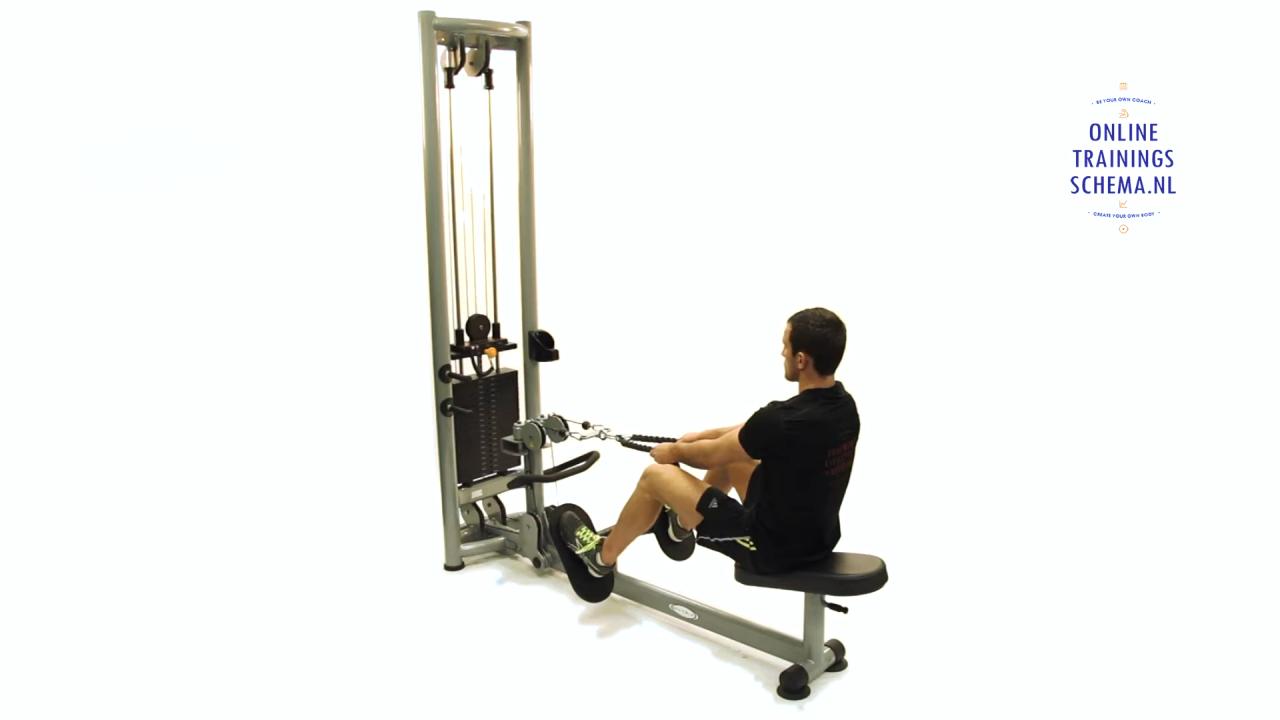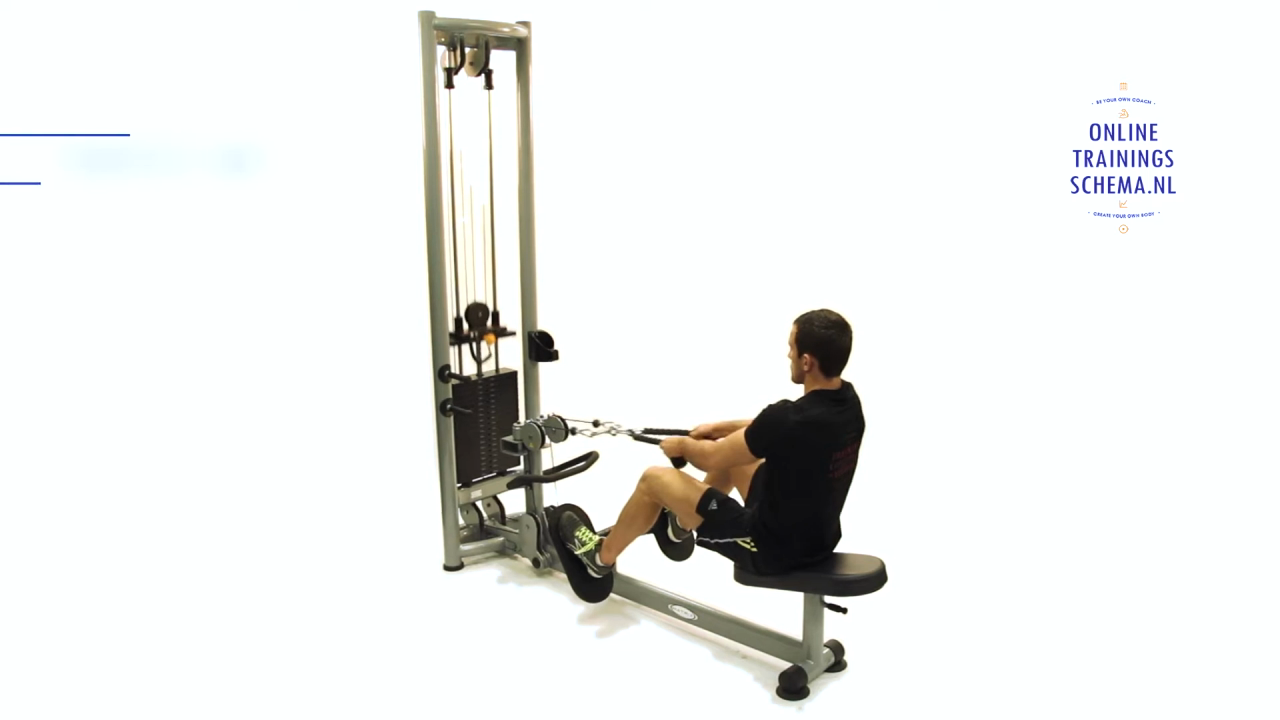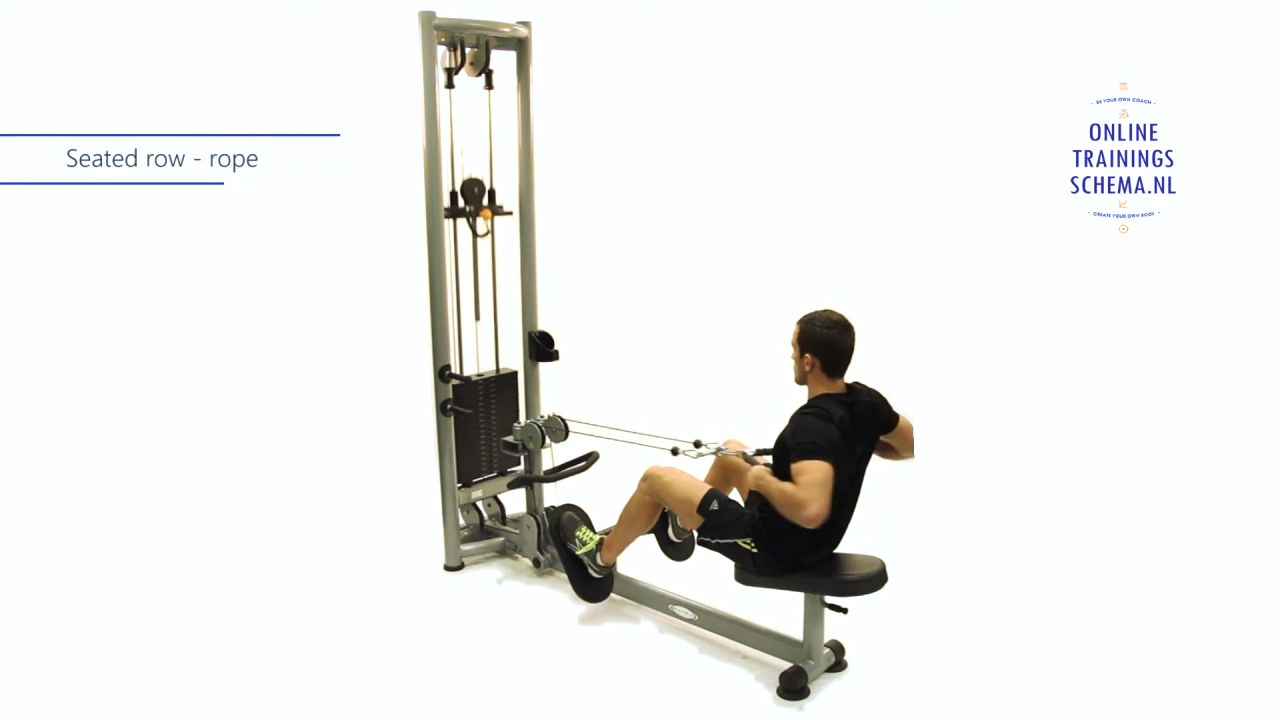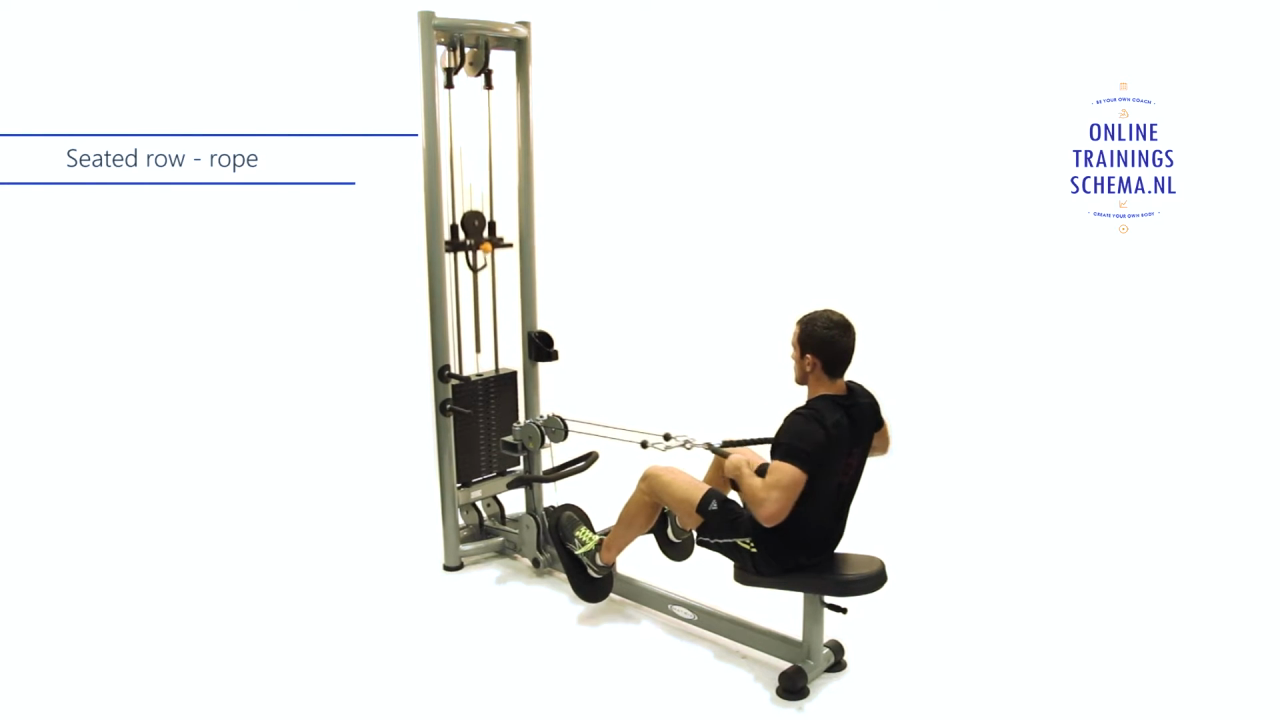
dt=0.5s
person 1, frame 1
left shoulder: (784, 419)
right shoulder: (842, 403)
left elbow: (711, 457)
left wrist: (674, 450)
right wrist: (703, 435)
left hip: (771, 546)
right hip: (817, 538)
left knee: (655, 476)
right knee: (730, 451)
left ankle: (602, 555)
right ankle: (683, 521)
person 1, frame 2
left shoulder: (790, 419)
right shoulder: (847, 400)
left elbow: (710, 459)
left wrist: (682, 444)
right wrist: (720, 427)
left hip: (773, 546)
right hip: (816, 537)
left knee: (654, 479)
right knee: (731, 451)
left ankle: (601, 556)
right ankle: (682, 521)
person 1, frame 3
left shoulder: (813, 423)
right shoulder: (867, 402)
left elbow: (811, 510)
right elbow: (909, 446)
left wrist: (761, 480)
left hip: (774, 547)
right hip: (820, 540)
left knee: (655, 479)
right knee: (732, 450)
left ankle: (603, 556)
right ankle: (684, 520)
person 1, frame 4
left shoulder: (806, 424)
right shoulder: (863, 402)
left elbow: (768, 510)
right elbow: (881, 445)
left wrist: (741, 470)
left hip: (774, 548)
right hip: (819, 538)
left knee: (654, 478)
right knee: (731, 454)
left ankle: (602, 556)
right ankle: (682, 522)
